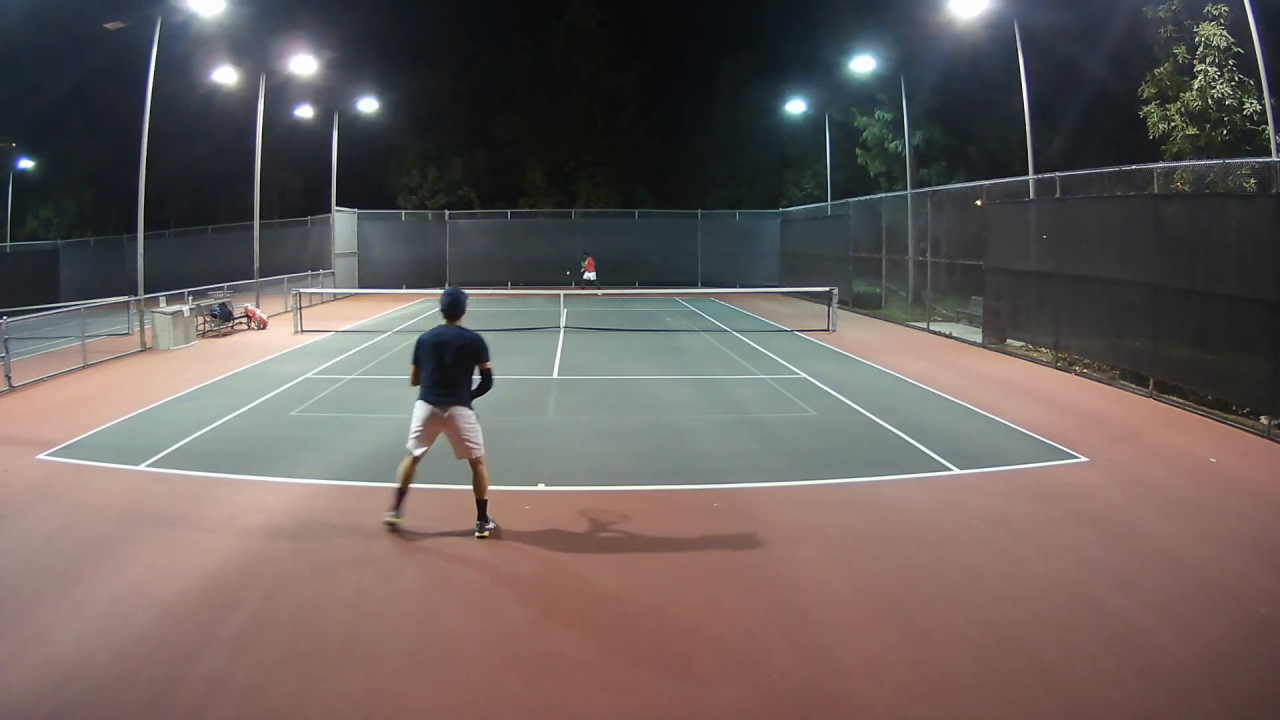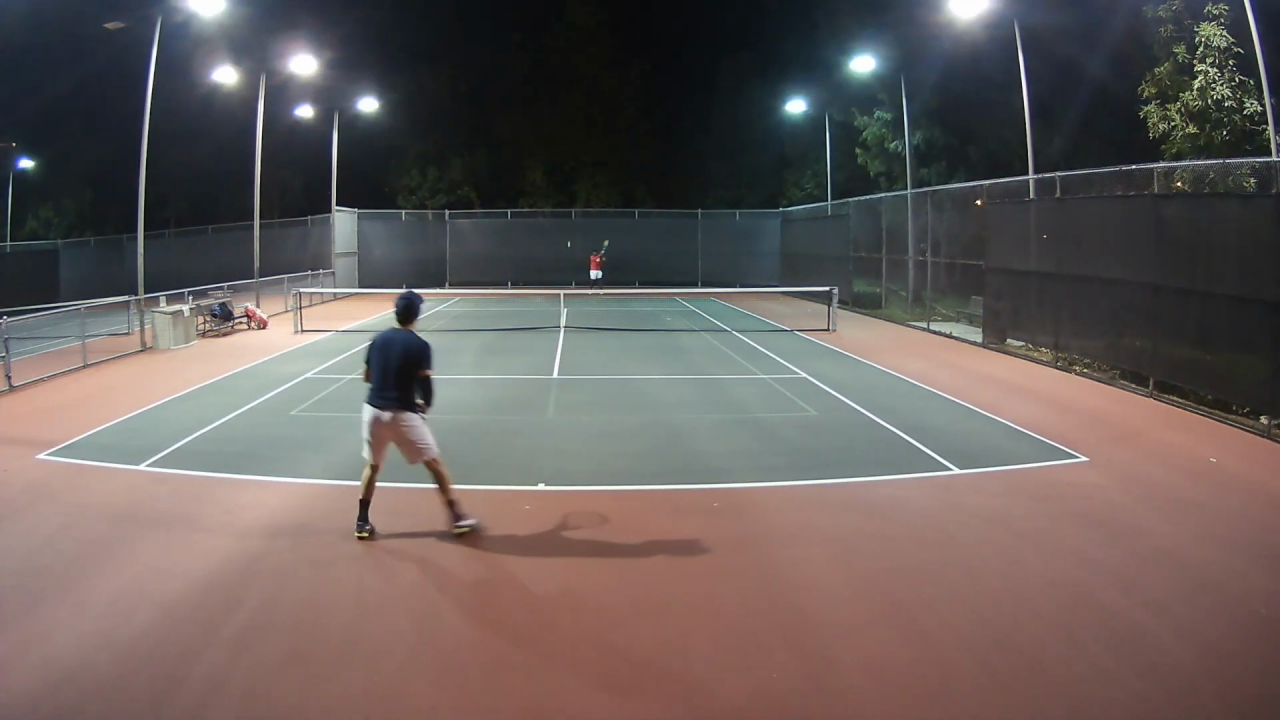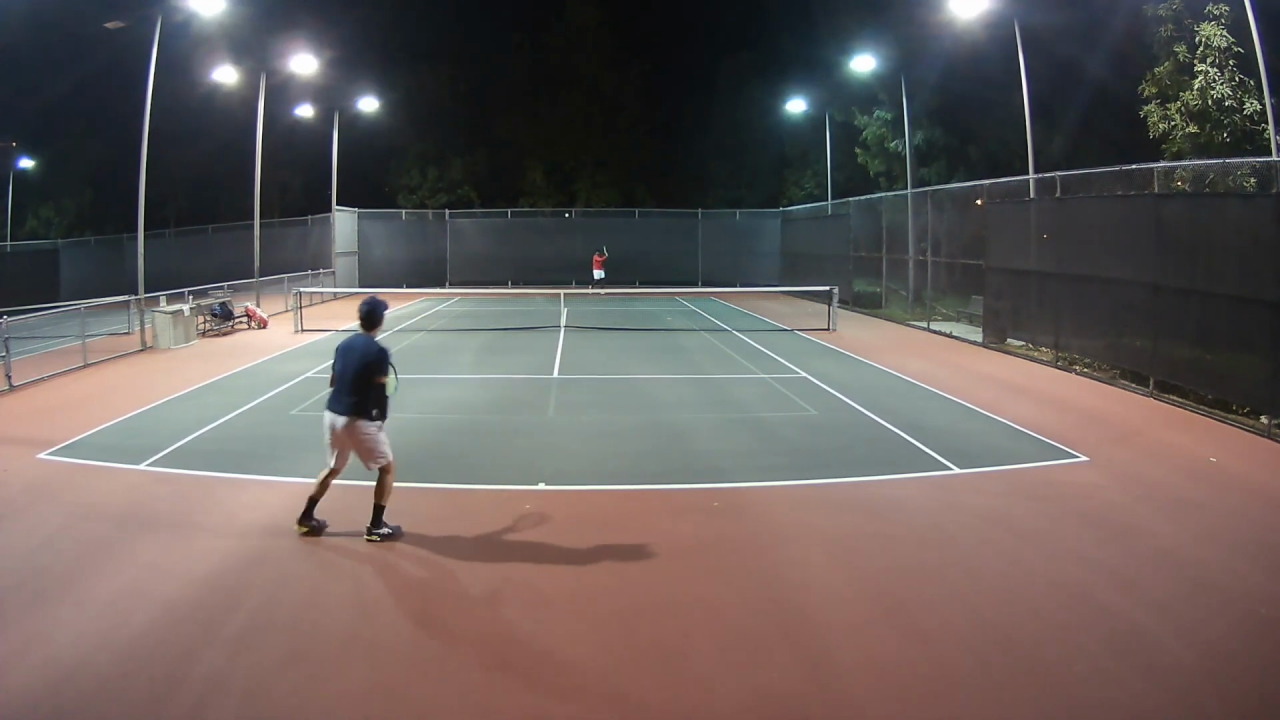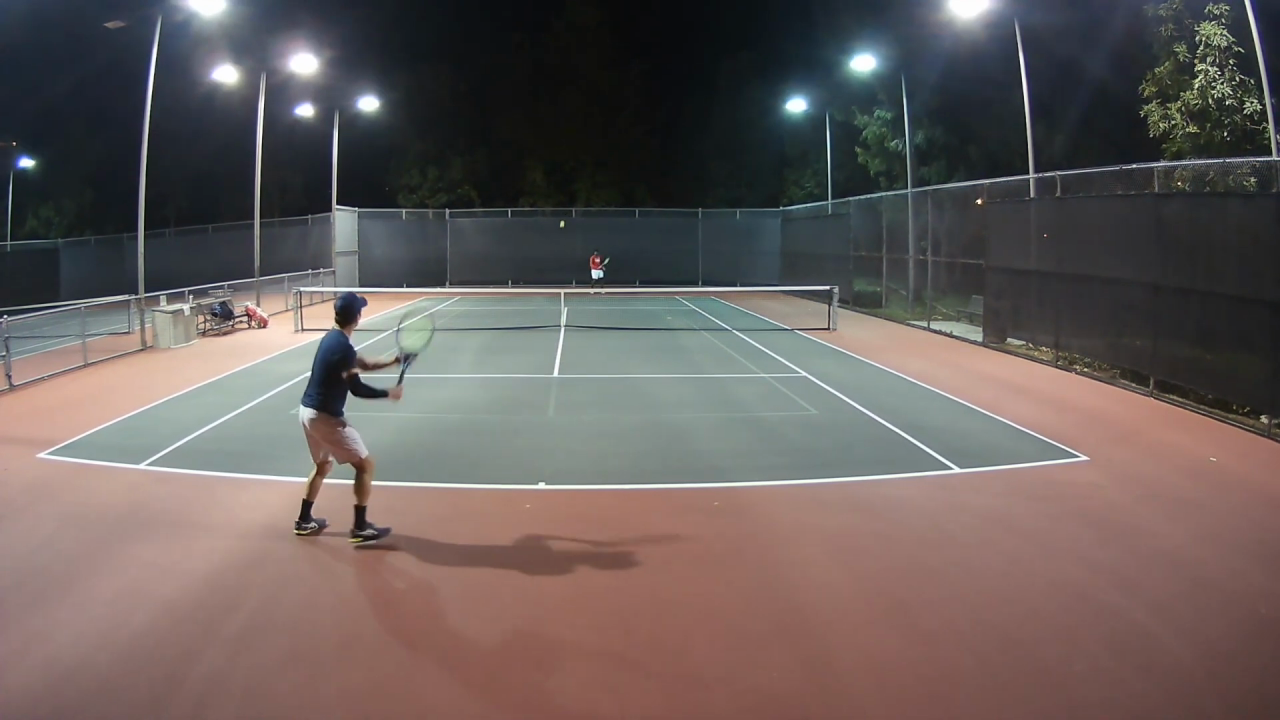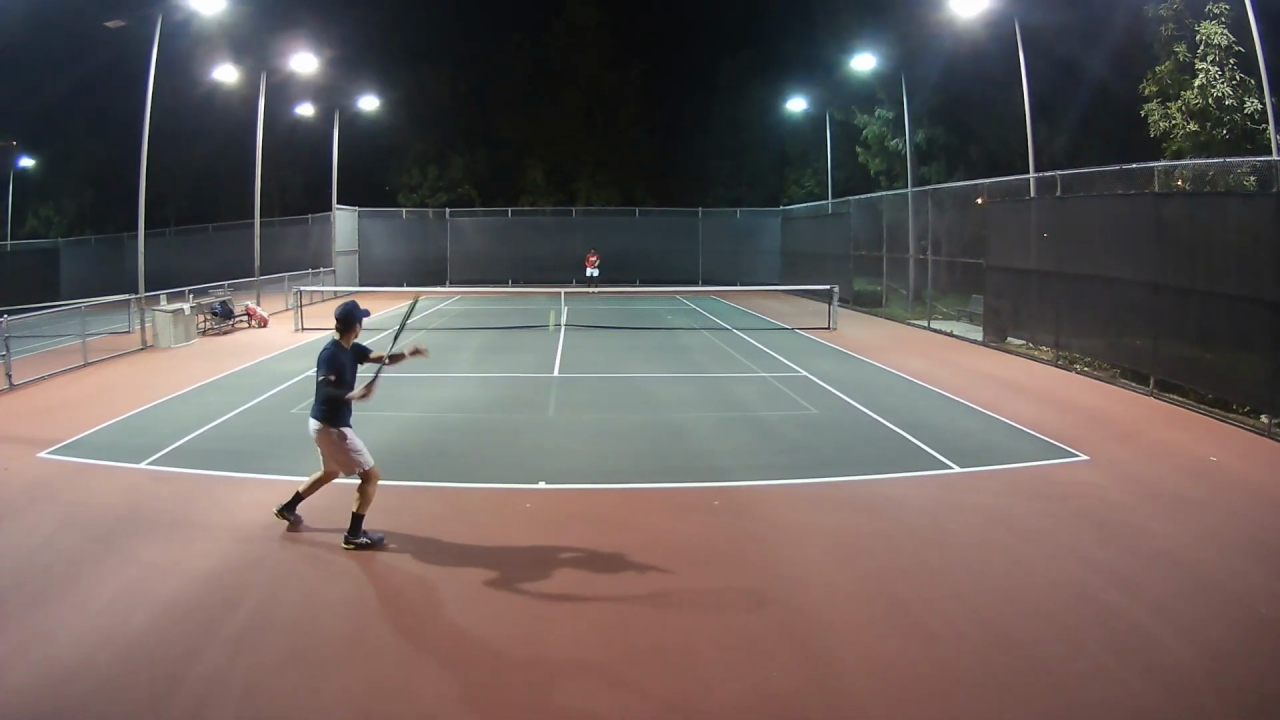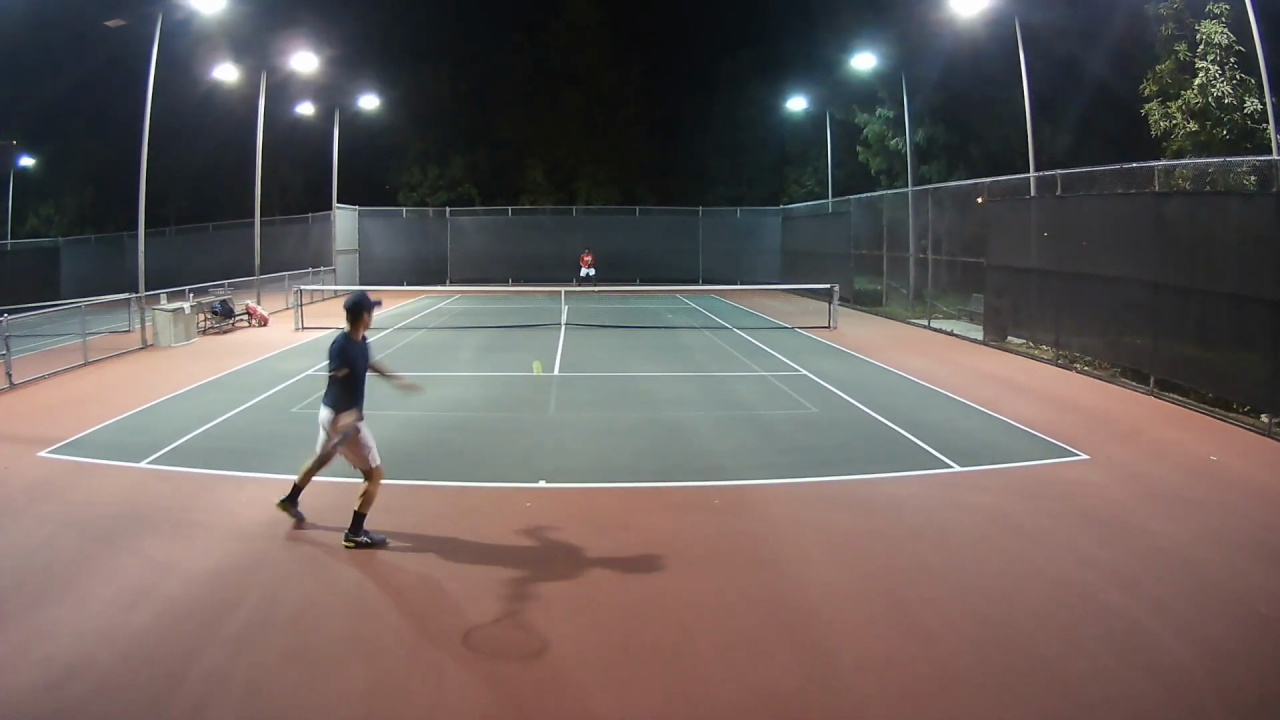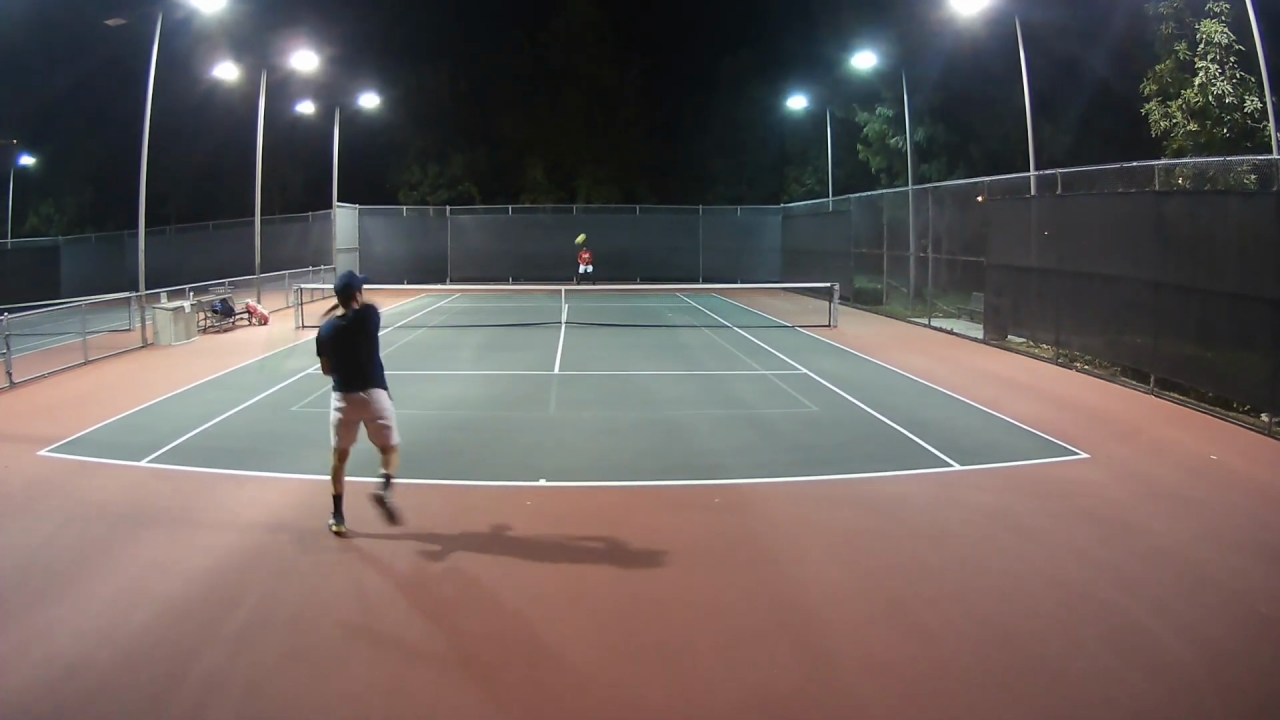
dt=0.3s
person 1, frame 1
left shoulder: (425, 339)
right shoulder: (475, 341)
left elbow: (415, 380)
right elbow: (487, 382)
left hip: (427, 407)
right hip: (459, 410)
left knee: (412, 457)
right knee: (478, 462)
left ankle: (395, 510)
right ankle: (482, 521)
person 1, frame 2
left shoulder: (378, 340)
right shoulder: (421, 346)
left elbow: (368, 377)
right elbow: (426, 387)
right wrist: (424, 406)
left hip: (373, 410)
right hip: (403, 415)
left knee: (373, 466)
right knee: (435, 464)
left ankle: (362, 522)
right ankle: (457, 517)
person 1, frame 3
left shoulder: (344, 345)
right shoulder: (379, 352)
right elbow: (380, 396)
right wrist: (381, 417)
left hip: (333, 415)
right hip: (358, 421)
left knee: (334, 468)
right knee: (387, 468)
left ankle: (307, 518)
right ankle: (376, 526)
person 1, frame 4
left shoulder: (334, 339)
right shoulder: (341, 347)
left elbow: (363, 365)
right elbow: (357, 388)
left wrist: (391, 362)
right wrist: (388, 394)
left hip: (308, 411)
right hip: (325, 417)
left knee: (323, 465)
right knee: (365, 465)
left ankle: (305, 521)
right ankle: (360, 527)
person 1, frame 5
left shoulder: (351, 349)
right shoulder: (331, 354)
left elbow: (381, 358)
right elbow: (325, 391)
left wrist: (405, 354)
right wrist: (350, 395)
left hip: (325, 424)
right hip: (331, 427)
left knee: (330, 473)
right knee: (371, 475)
left ankle: (289, 507)
right ankle: (354, 534)
person 1, frame 6
left shoulder: (360, 342)
right shoulder: (342, 347)
left elbow: (369, 364)
right elbow: (336, 386)
left wrist: (395, 379)
right wrist: (344, 416)
left hip: (330, 413)
right hip: (346, 416)
left knee: (322, 459)
right knee: (374, 474)
left ankle: (290, 500)
right ankle: (355, 532)
person 1, frame 7
left shoulder: (325, 330)
right shoulder: (368, 314)
left elbow: (326, 370)
right wrist: (337, 309)
left hip: (342, 398)
right hip: (374, 394)
left knee: (340, 456)
right knee: (390, 448)
left ankle: (338, 516)
right ankle: (384, 489)
